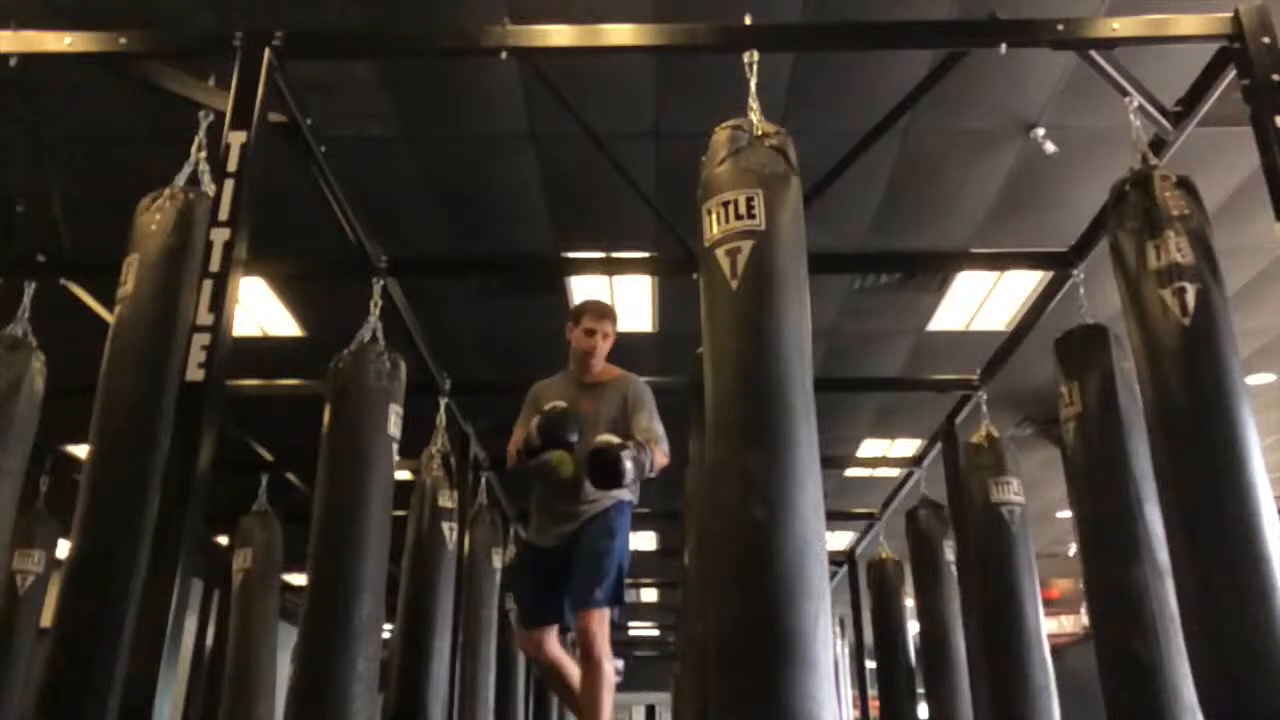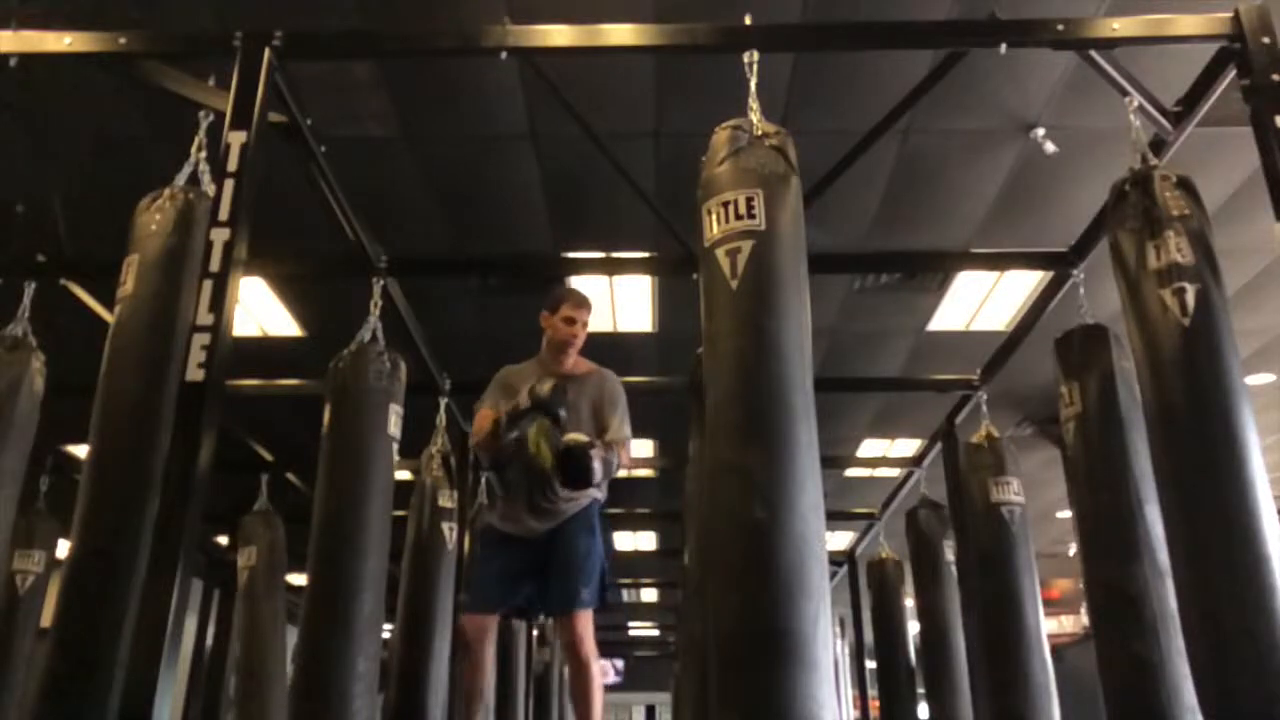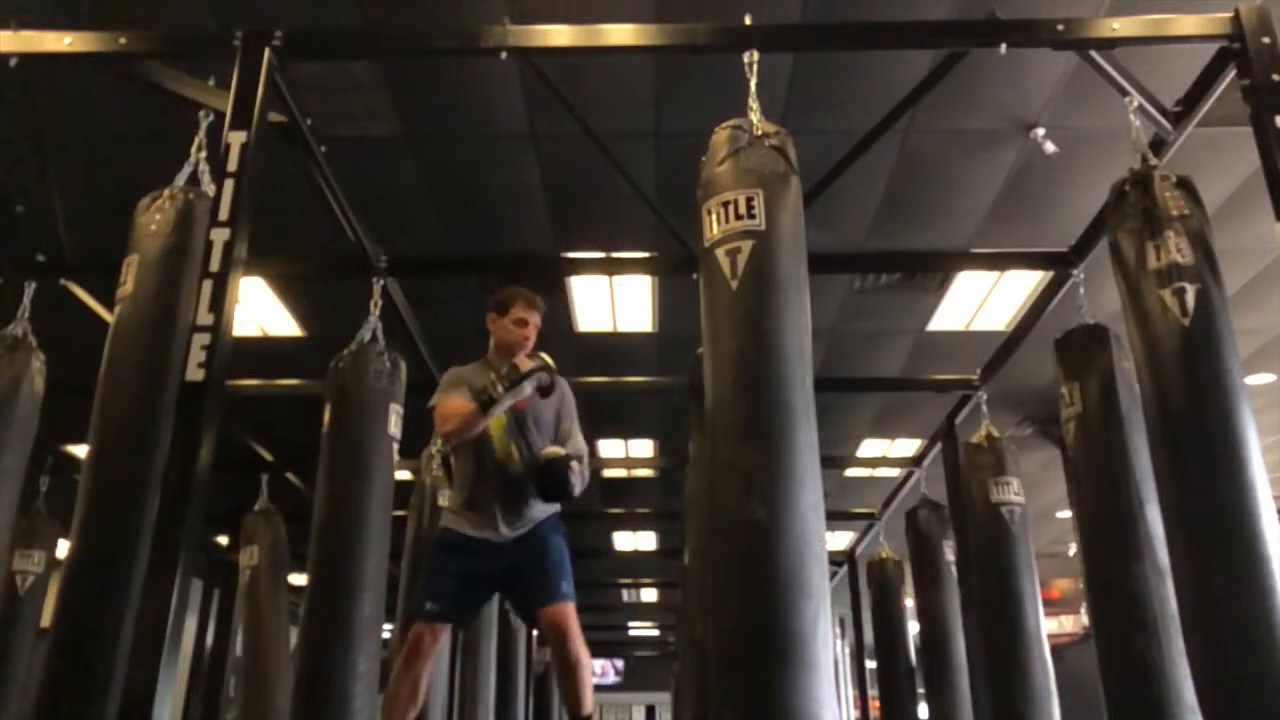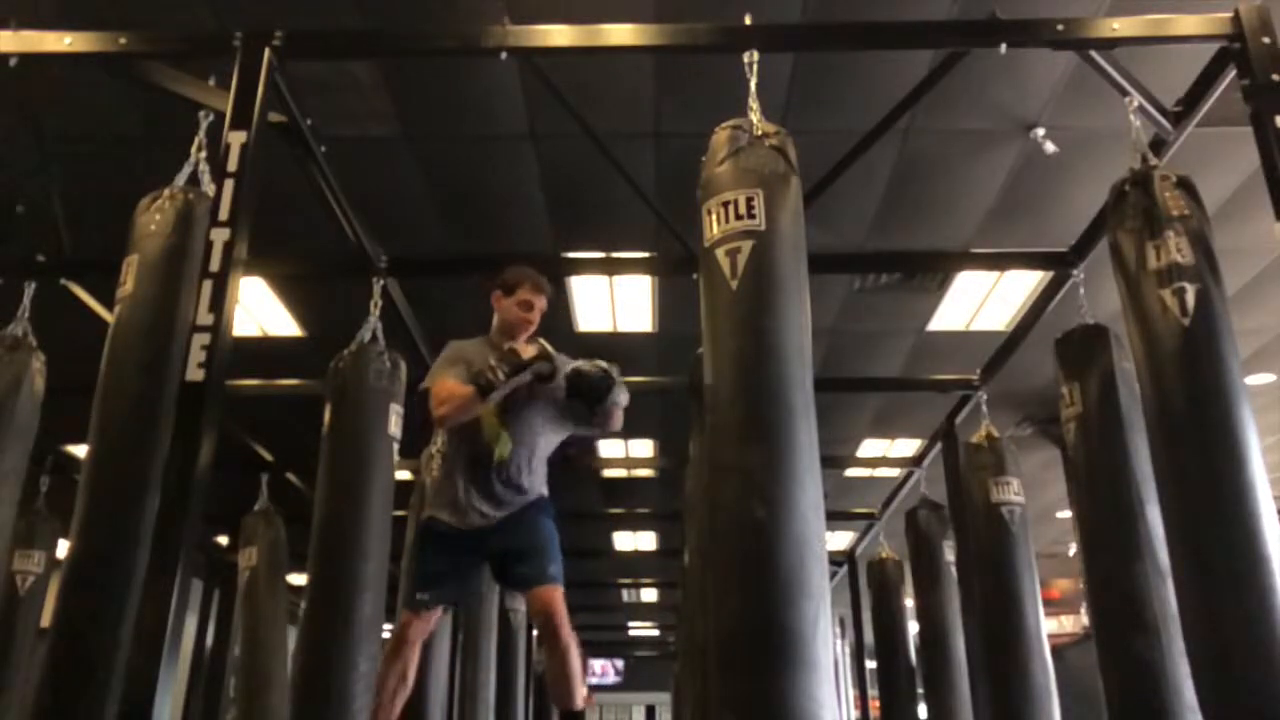
dt=0.4s
person 1, frame 1
left shoulder: (628, 387)
right shoulder: (542, 391)
left elbow: (660, 451)
right elbow: (512, 457)
left wrist: (631, 459)
right wrist: (535, 436)
left hip: (600, 515)
right hip: (545, 525)
left knee: (591, 630)
right knee: (534, 640)
person 1, frame 2
left shoulder: (603, 382)
right shoulder: (511, 377)
left elbow: (622, 448)
right elbow: (479, 440)
left wrist: (598, 459)
right wrist: (522, 411)
left hip: (572, 516)
right hip: (508, 518)
left knee: (577, 633)
right knee: (473, 626)
person 1, frame 3
left shoulder: (555, 388)
right shoulder: (461, 378)
left elbow: (577, 456)
right elbow: (449, 430)
left wrist: (572, 472)
right wrist: (506, 387)
left hip: (535, 526)
right hip: (468, 527)
left knee: (565, 632)
right knee: (422, 639)
person 1, frame 4
left shoulder: (554, 367)
right shoulder: (460, 354)
left elbow: (609, 422)
right elbow: (443, 410)
left wrist: (609, 389)
right wrist: (508, 372)
left hip: (522, 508)
right hip: (453, 512)
left knee: (552, 615)
right knee: (411, 628)
